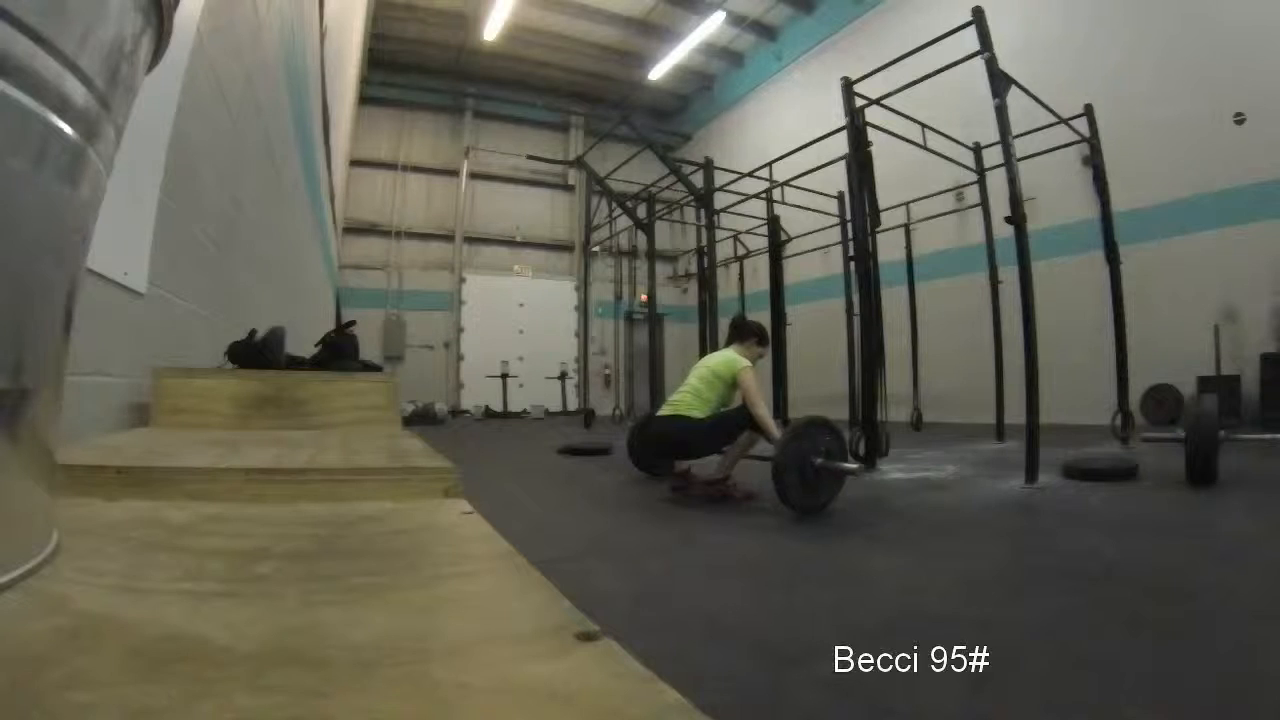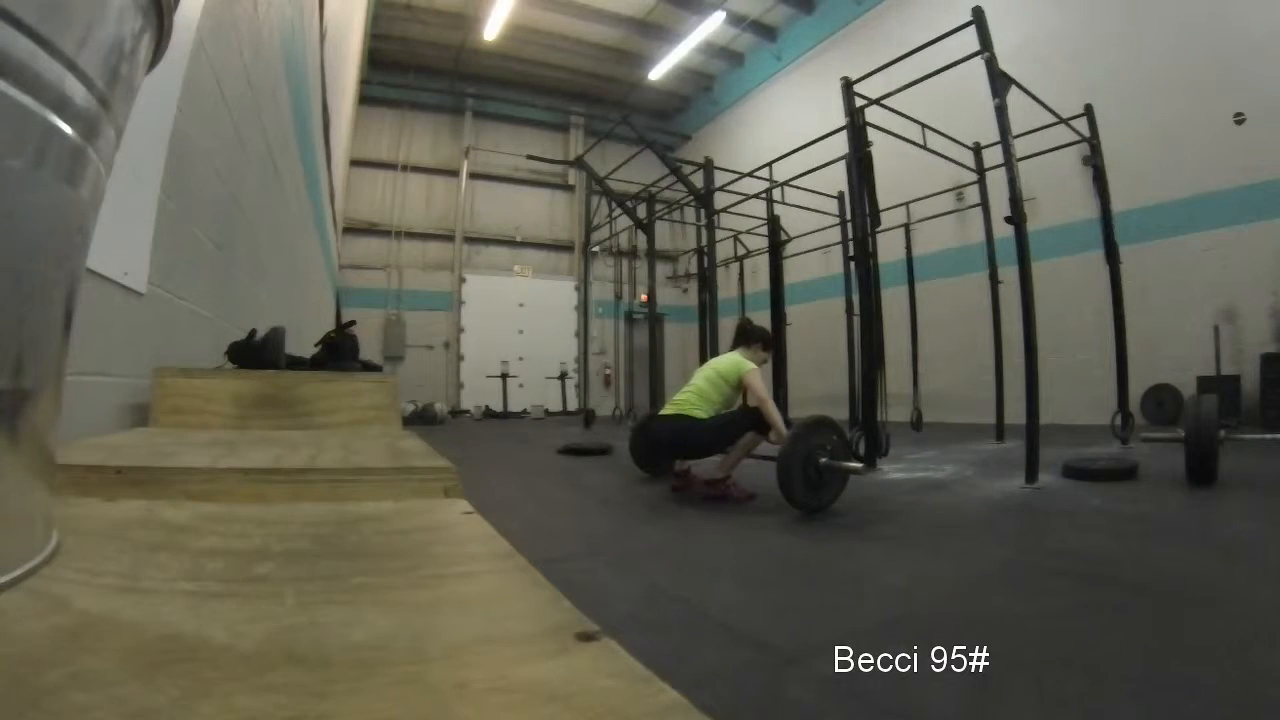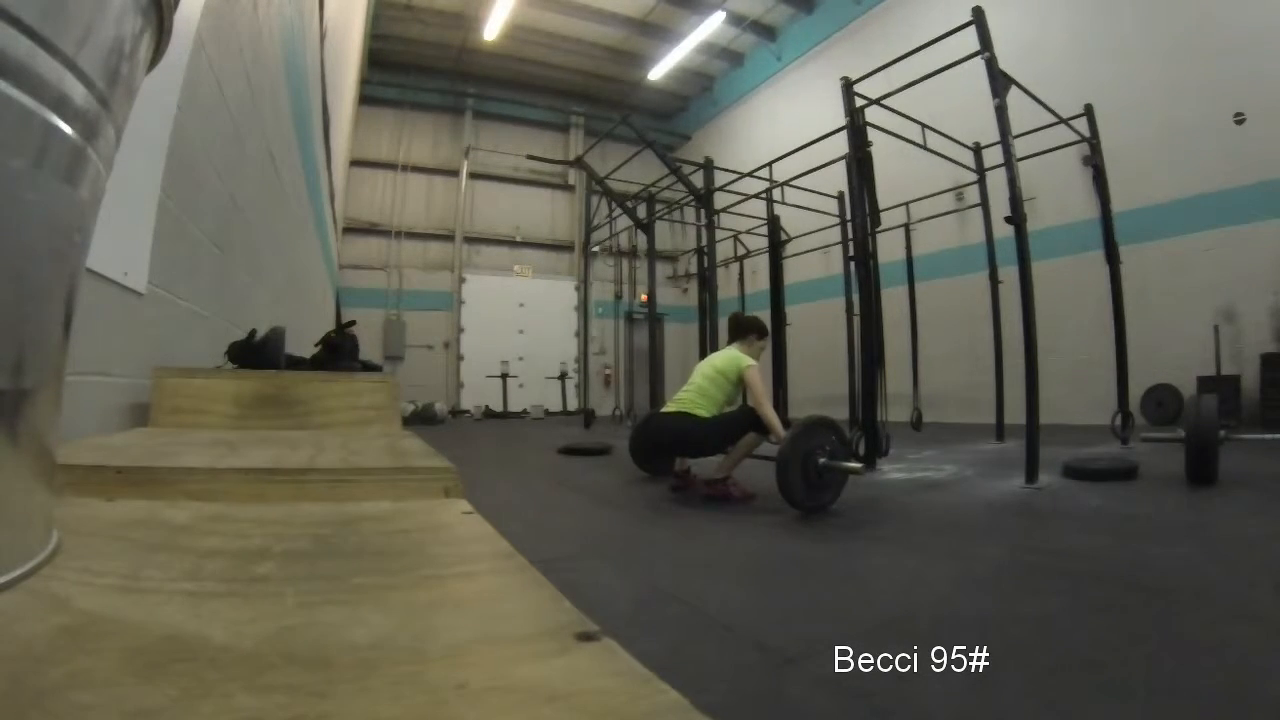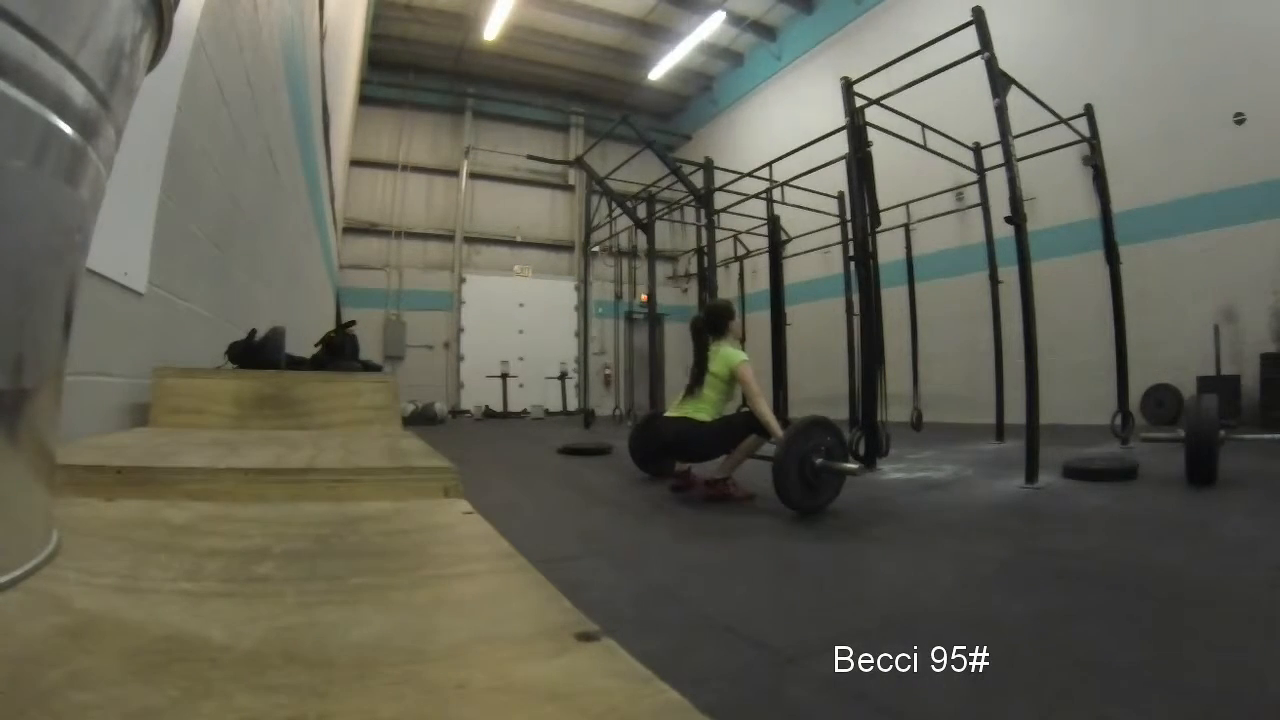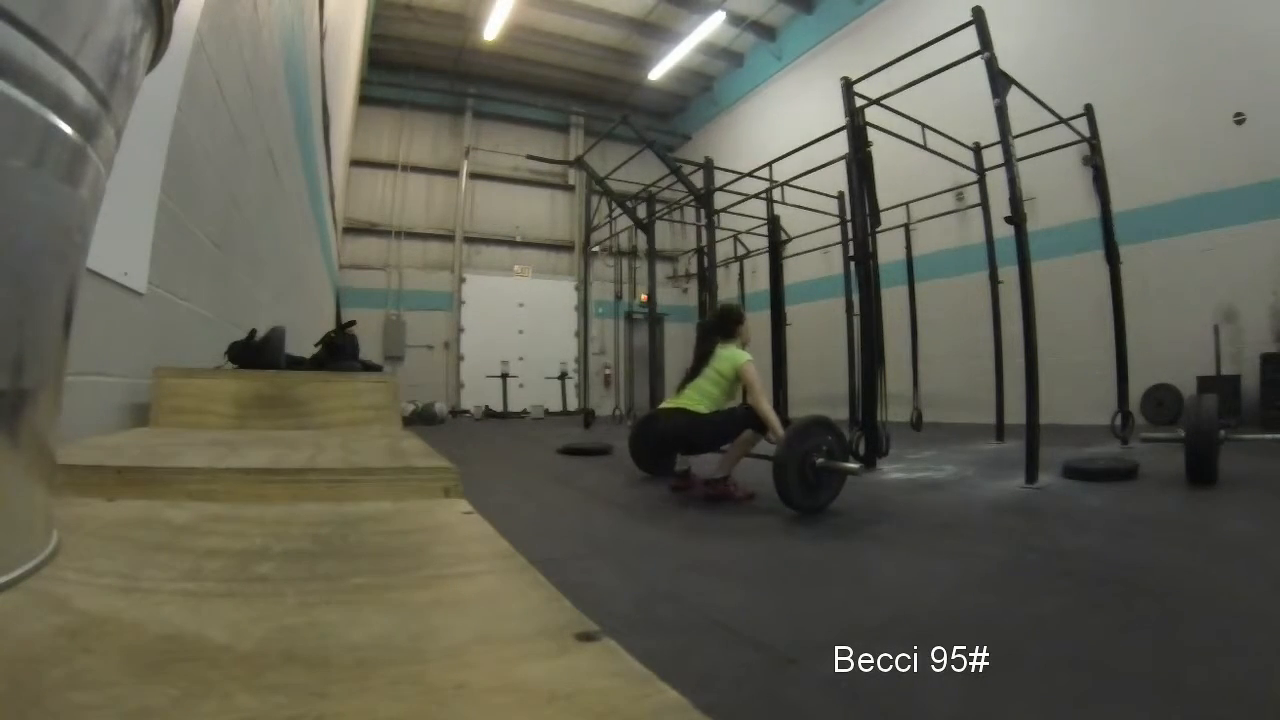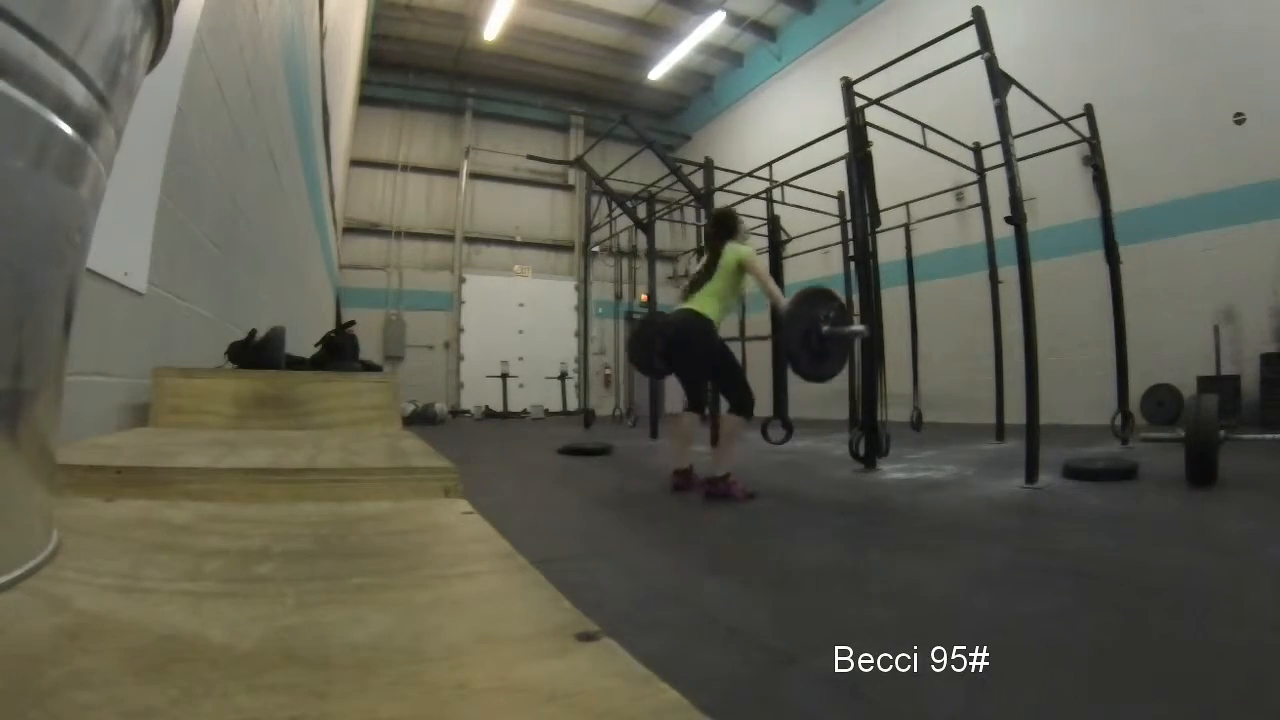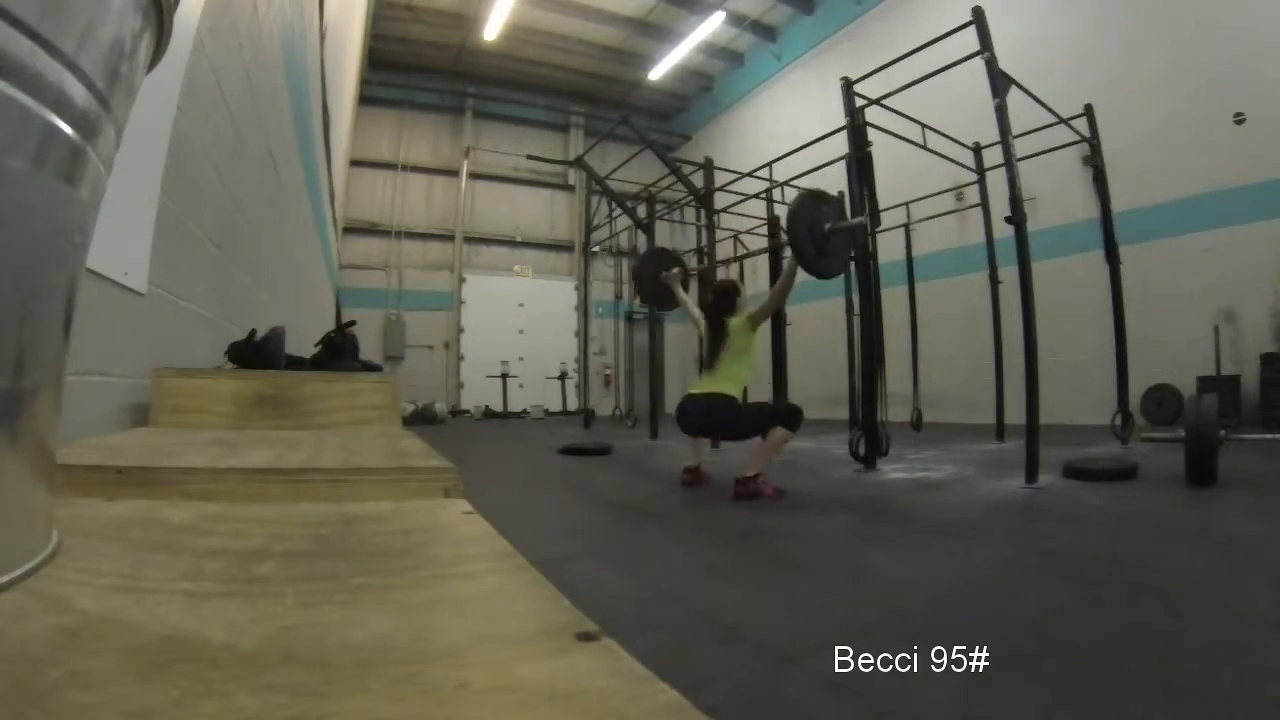
dt=0.7s
person 1, frame 1
left shoulder: (713, 357)
right shoulder: (739, 362)
right elbow: (757, 405)
left hip: (660, 432)
right hip: (681, 433)
right knee: (754, 419)
left ankle: (681, 473)
right ankle: (717, 481)
person 1, frame 2
left shoulder: (718, 360)
right shoulder: (745, 365)
right elbow: (765, 401)
left hip: (661, 430)
right hip: (684, 433)
right knee: (760, 418)
left ankle: (681, 473)
right ankle: (717, 481)
person 1, frame 3
left shoulder: (713, 358)
right shoulder: (744, 361)
right elbow: (762, 404)
left hip: (660, 428)
right hip: (684, 430)
right knee: (759, 420)
left ankle: (681, 473)
right ankle: (717, 481)
person 1, frame 4
left shoulder: (704, 353)
right shoulder: (734, 356)
right elbow: (757, 402)
left hip: (667, 432)
right hip: (691, 437)
right knee: (761, 423)
left ankle: (682, 473)
right ankle: (718, 481)
person 1, frame 5
left shoulder: (709, 354)
right shoulder: (740, 357)
right elbow: (761, 402)
left hip: (662, 427)
right hip: (684, 431)
right knee: (756, 418)
left ankle: (682, 473)
right ankle: (718, 481)
person 1, frame 6
left shoulder: (711, 256)
right shoulder: (741, 252)
right elbow: (766, 282)
left hip: (675, 327)
right hip: (696, 328)
left knee: (696, 400)
right knee: (741, 399)
left ankle: (682, 472)
right ankle: (719, 479)
person 1, frame 7
left shoulder: (708, 326)
right shoulder: (744, 325)
left elbow: (688, 305)
right elbow: (777, 296)
left wrist: (675, 283)
right wrist: (794, 259)
left hip: (687, 413)
right hip: (716, 414)
right knee: (790, 414)
left ankle: (692, 469)
right ankle: (750, 479)
